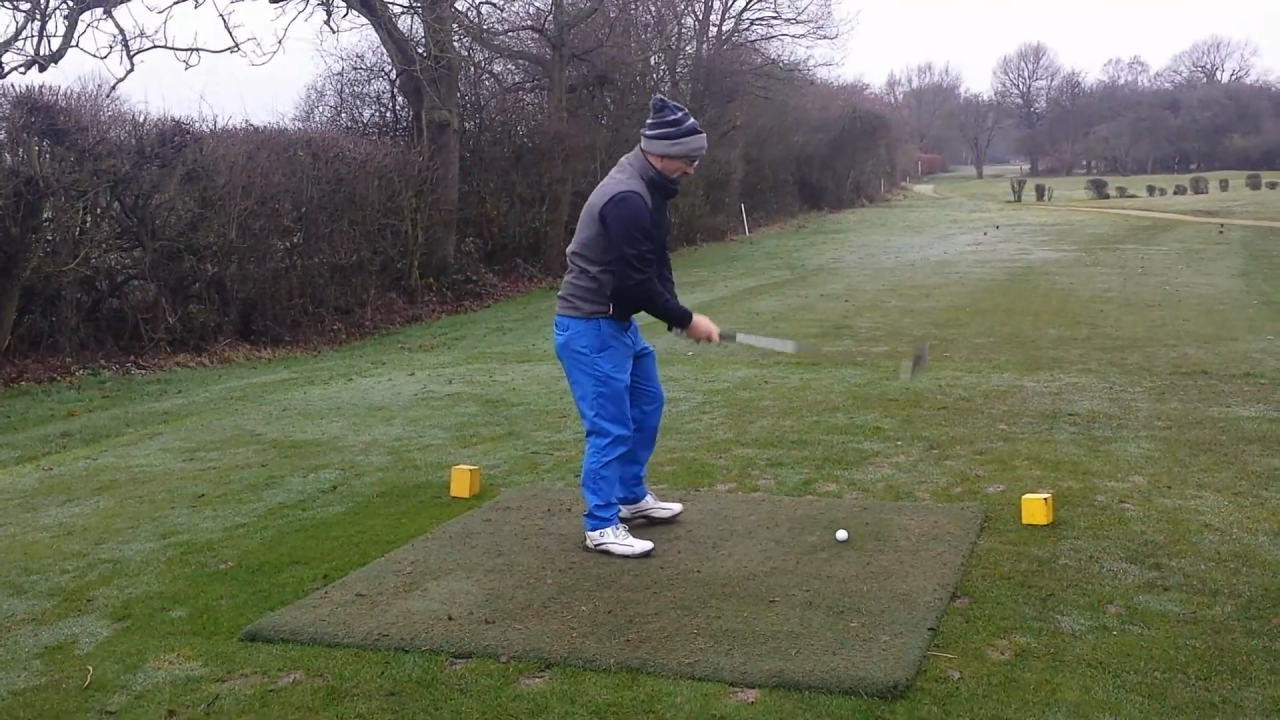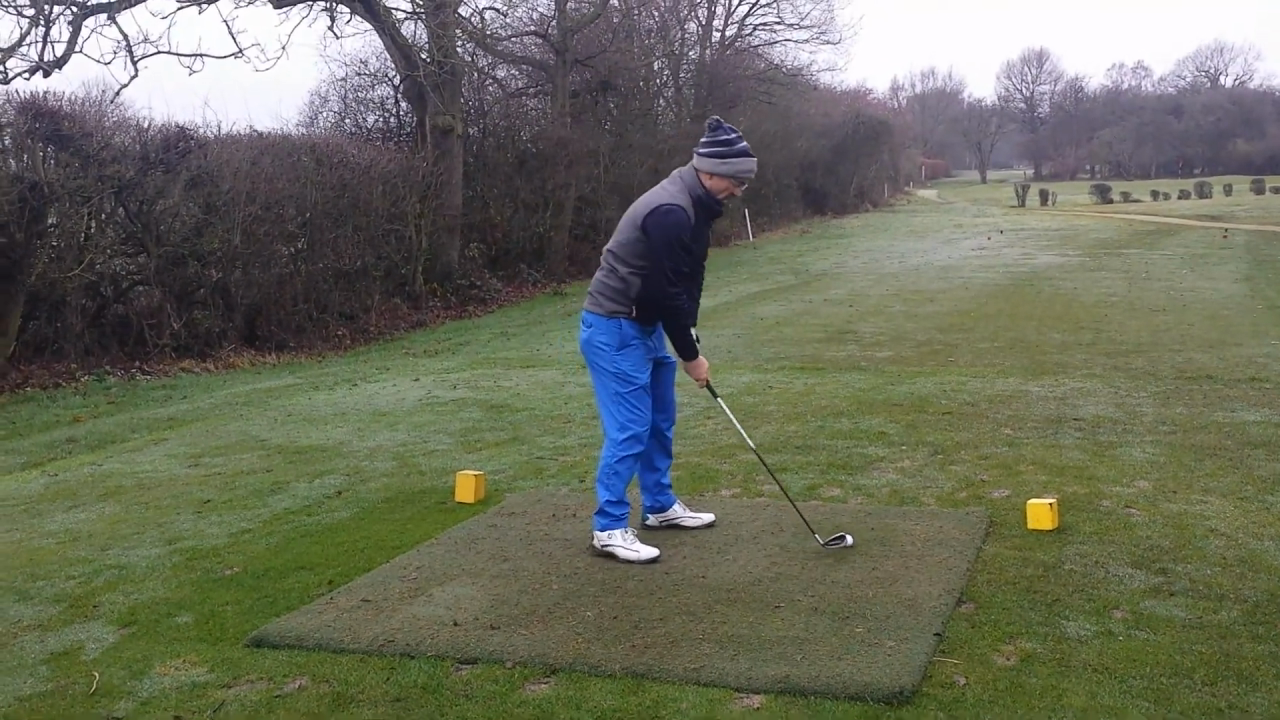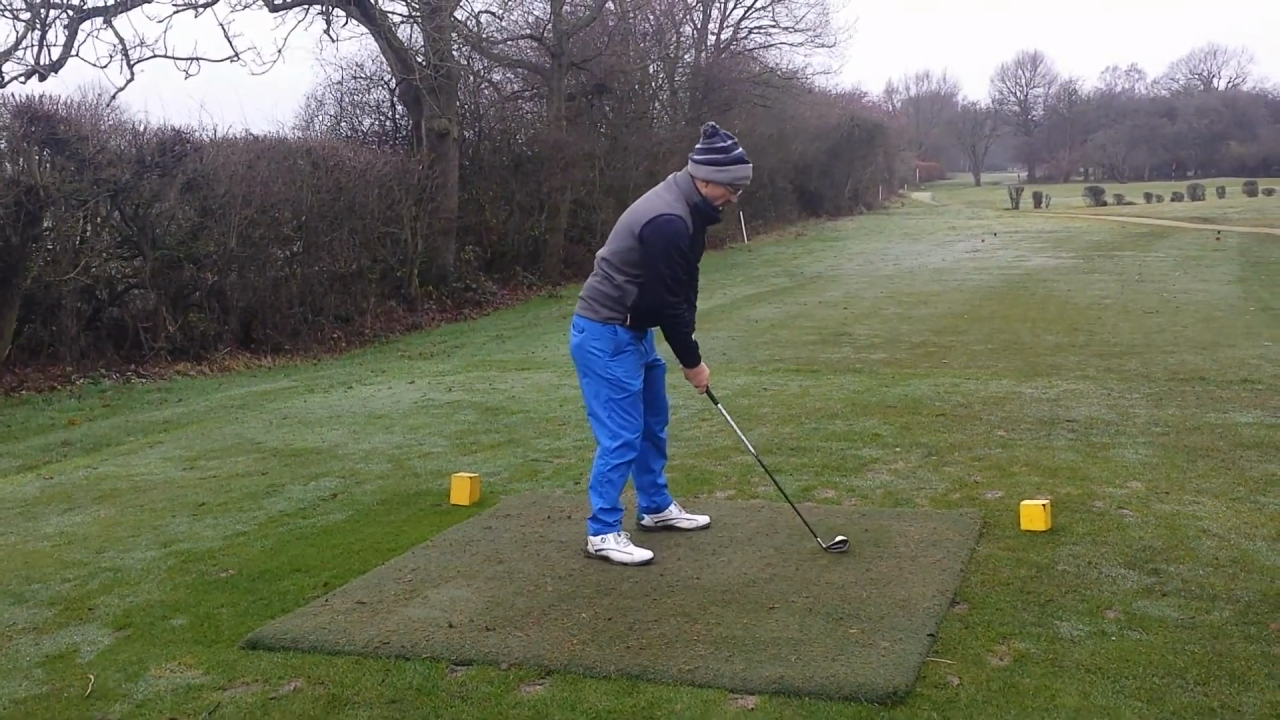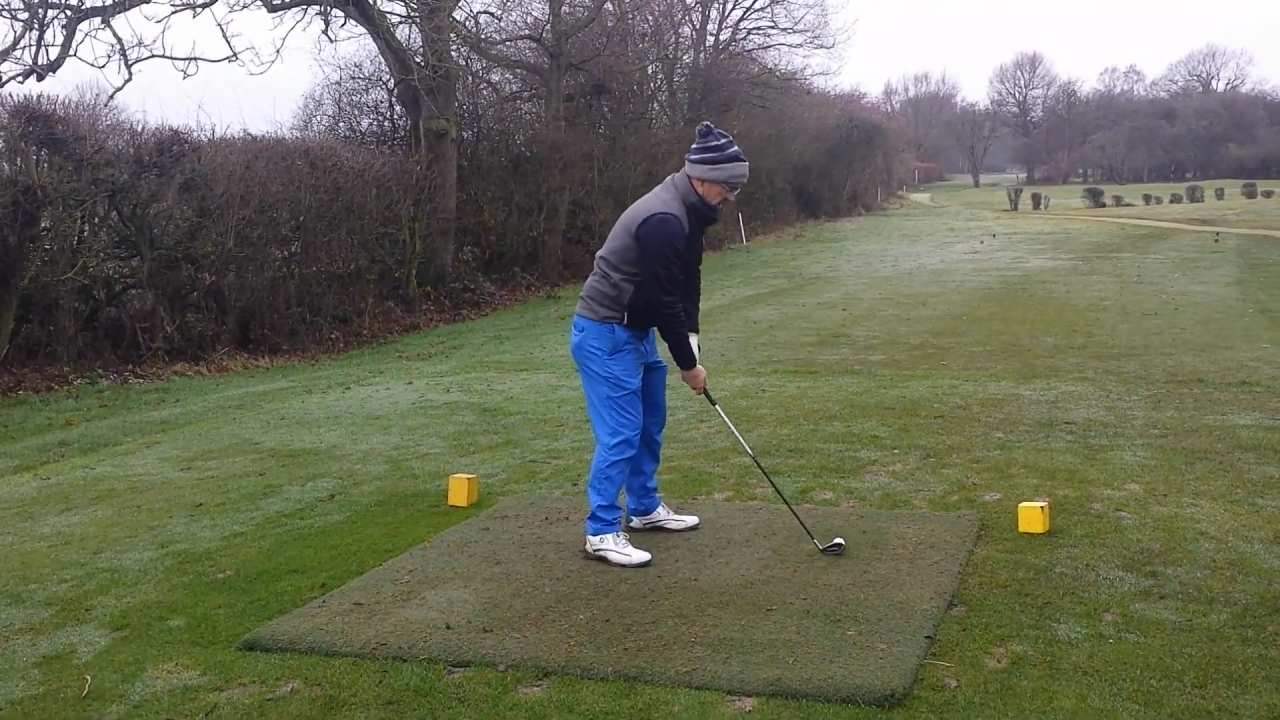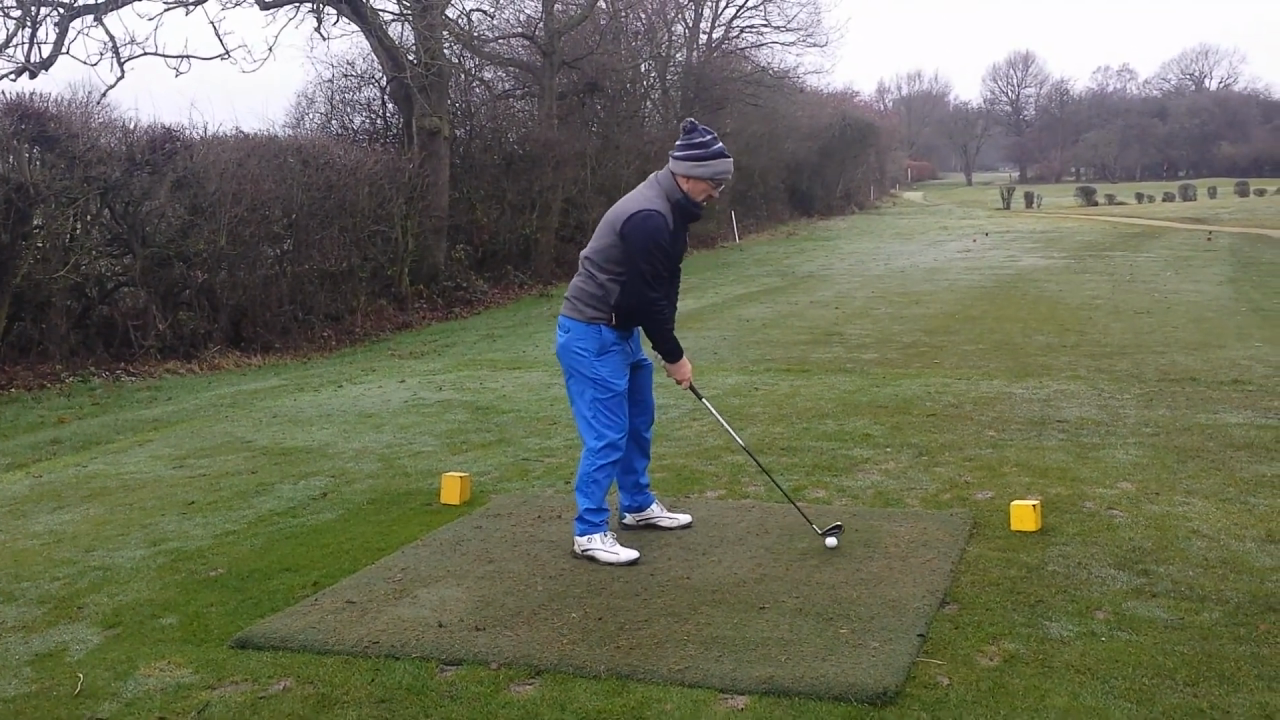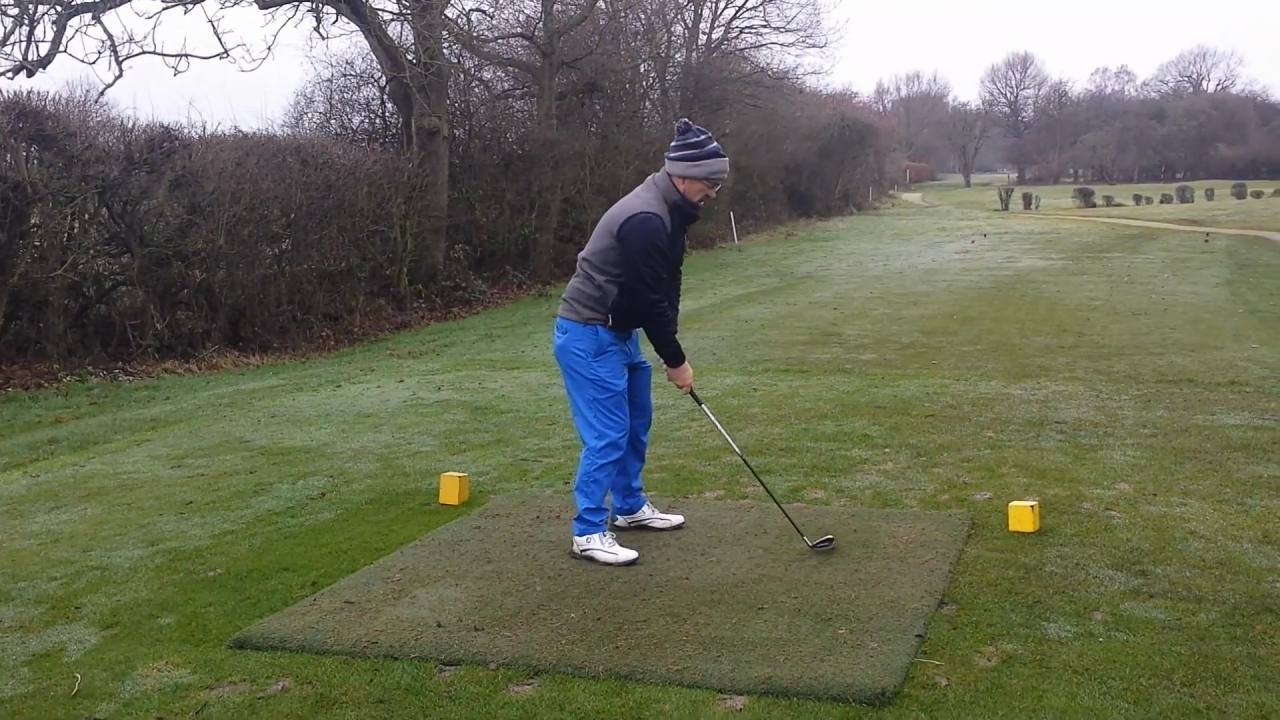
dt=0.5s
person 1, frame 1
left shoulder: (643, 186)
right shoulder: (628, 198)
left elbow: (650, 263)
right elbow: (639, 280)
left wrist: (678, 314)
right wrist: (686, 318)
left hip: (615, 320)
right hip: (590, 326)
left knee: (646, 404)
right knee: (611, 425)
left ankle: (632, 497)
right ankle: (601, 525)
person 1, frame 2
left shoulder: (693, 204)
right shoulder: (670, 212)
left elbow: (688, 279)
right elbow: (668, 291)
left wrist: (689, 337)
right wrist: (690, 354)
left hip: (644, 323)
right hip: (613, 327)
left knee: (659, 420)
right knee: (629, 427)
left ankle: (660, 506)
right ankle: (610, 527)
person 1, frame 3
left shoulder: (684, 206)
right shoulder: (668, 221)
left elbow: (683, 285)
right elbow: (667, 300)
left wrist: (689, 343)
right wrist: (692, 361)
left hip: (632, 328)
right hip: (605, 333)
left knee: (653, 421)
right knee: (621, 433)
left ankle: (656, 506)
right ankle: (603, 531)
person 1, frame 4
left shoulder: (687, 210)
right shoulder: (663, 221)
left elbow: (687, 280)
right elbow: (663, 299)
left wrist: (691, 336)
right wrist: (687, 363)
left hip: (635, 328)
right hip: (605, 332)
left knee: (649, 422)
right knee: (620, 432)
left ankle: (645, 507)
right ankle: (602, 531)
person 1, frame 5
left shoulder: (668, 206)
right shoulder: (648, 218)
left elbow: (664, 284)
right elbow: (648, 297)
left wrist: (668, 345)
right wrist: (673, 356)
left hip: (620, 328)
right hip: (591, 333)
left knee: (638, 420)
right knee: (606, 433)
left ankle: (638, 505)
right ankle: (589, 532)
person 1, frame 6
left shoulder: (667, 209)
right shoulder: (646, 221)
left elbow: (666, 287)
right elbow: (649, 300)
left wrist: (671, 347)
right wrist: (676, 361)
left hip: (618, 329)
right hip: (589, 334)
left knee: (636, 422)
right knee: (607, 433)
left ankle: (630, 507)
right ankle: (589, 532)
